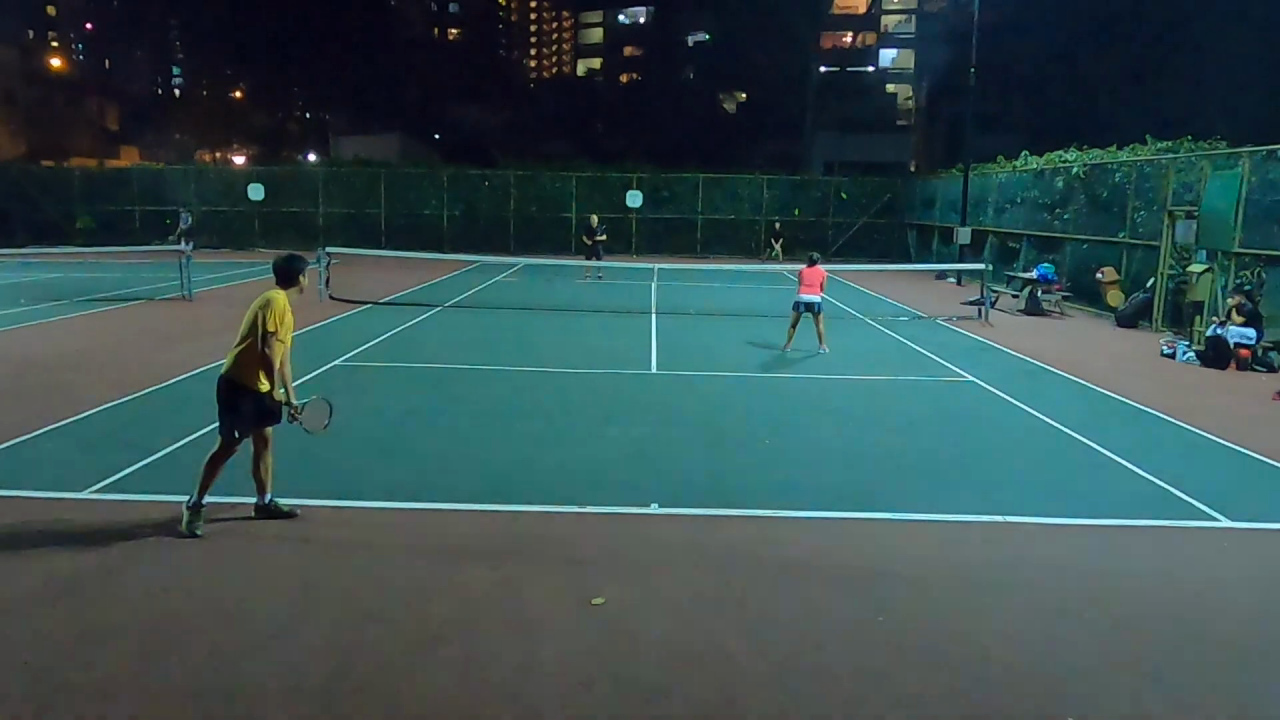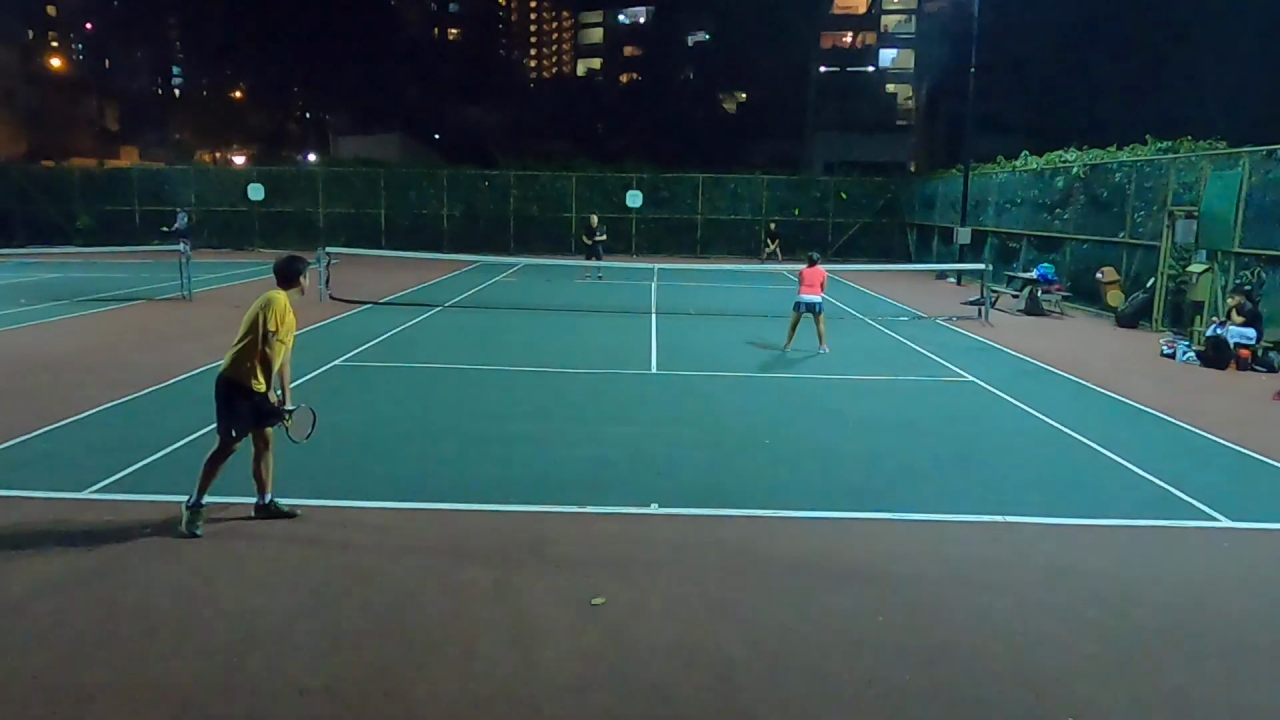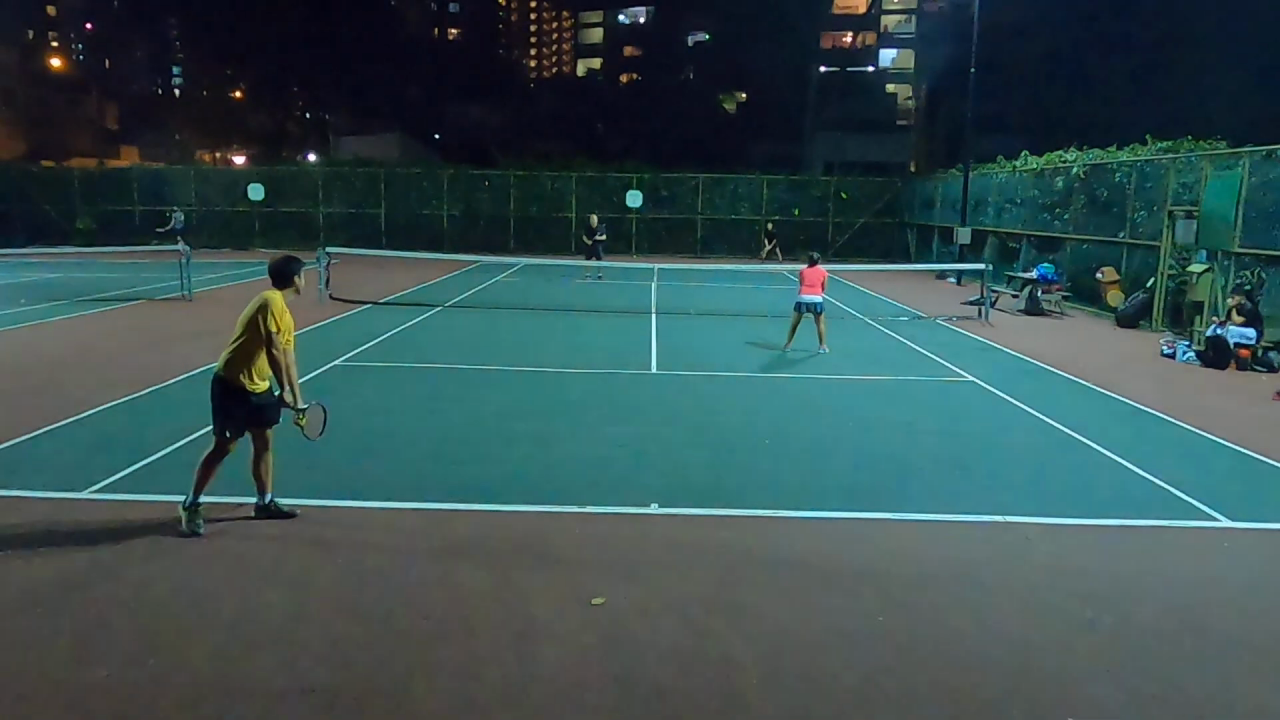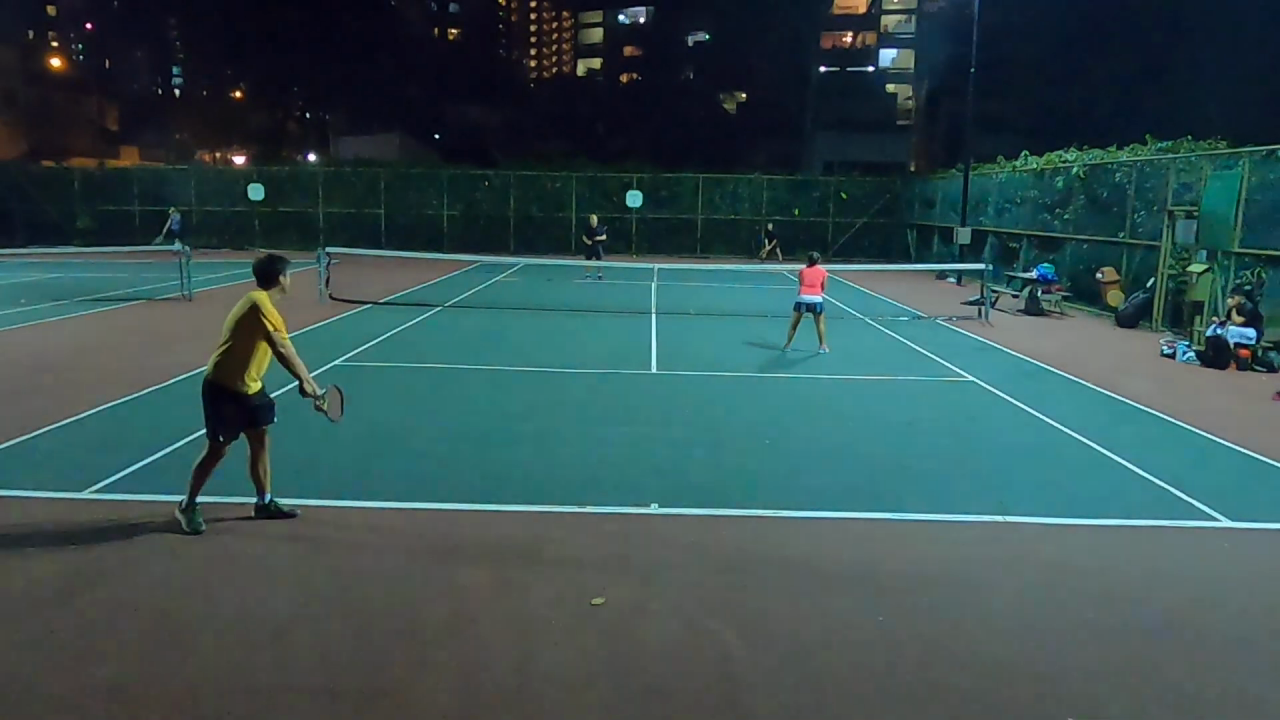
dt=0.2s
person 1, frame 1
left shoulder: (285, 309)
right shoulder: (274, 301)
left elbow: (282, 356)
right elbow: (267, 349)
left wrist: (289, 395)
right wrist: (275, 388)
left hip: (260, 386)
right hip: (239, 384)
left knee: (264, 442)
right knee: (228, 446)
left ankle: (264, 502)
right ankle: (195, 505)
person 1, frame 2
left shoulder: (288, 312)
right shoulder: (275, 301)
left elbow: (283, 357)
right elbow: (267, 349)
left wrist: (286, 398)
right wrist: (270, 388)
left hip: (259, 386)
right hip: (237, 384)
left knee: (264, 442)
right knee: (227, 446)
left ankle: (265, 502)
right ankle: (194, 505)
person 1, frame 3
left shoulder: (285, 315)
right shoulder: (271, 302)
left elbow: (288, 357)
right elbow: (273, 350)
left wrist: (296, 396)
right wrist: (284, 390)
left hip: (258, 386)
right hip: (232, 384)
left knee: (264, 443)
right knee: (223, 447)
left ankle: (265, 503)
right ankle: (191, 505)
person 1, frame 4
left shoulder: (266, 307)
right shoulder: (257, 302)
left elbow: (287, 350)
right elbow: (280, 349)
left wrist: (309, 383)
right wrist: (304, 381)
left hip: (250, 388)
right hip: (223, 387)
left knee: (260, 443)
right knee: (217, 449)
left ankle: (264, 503)
right ankle: (188, 506)
